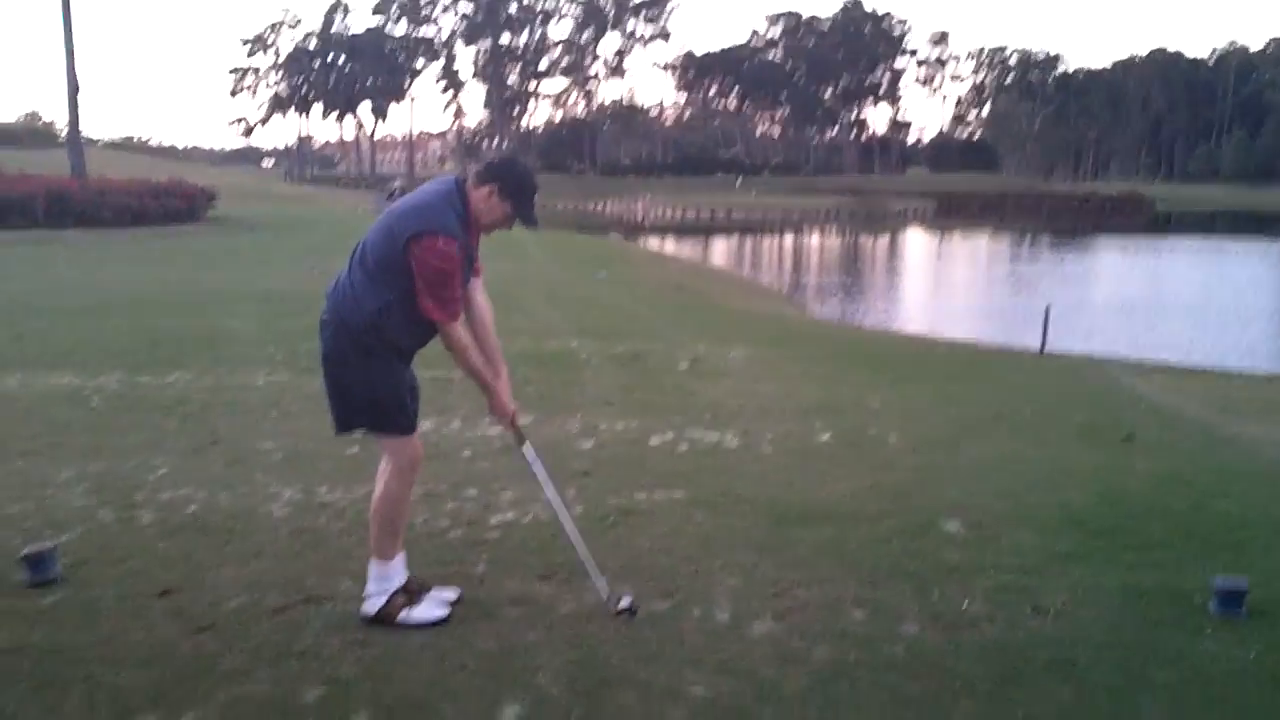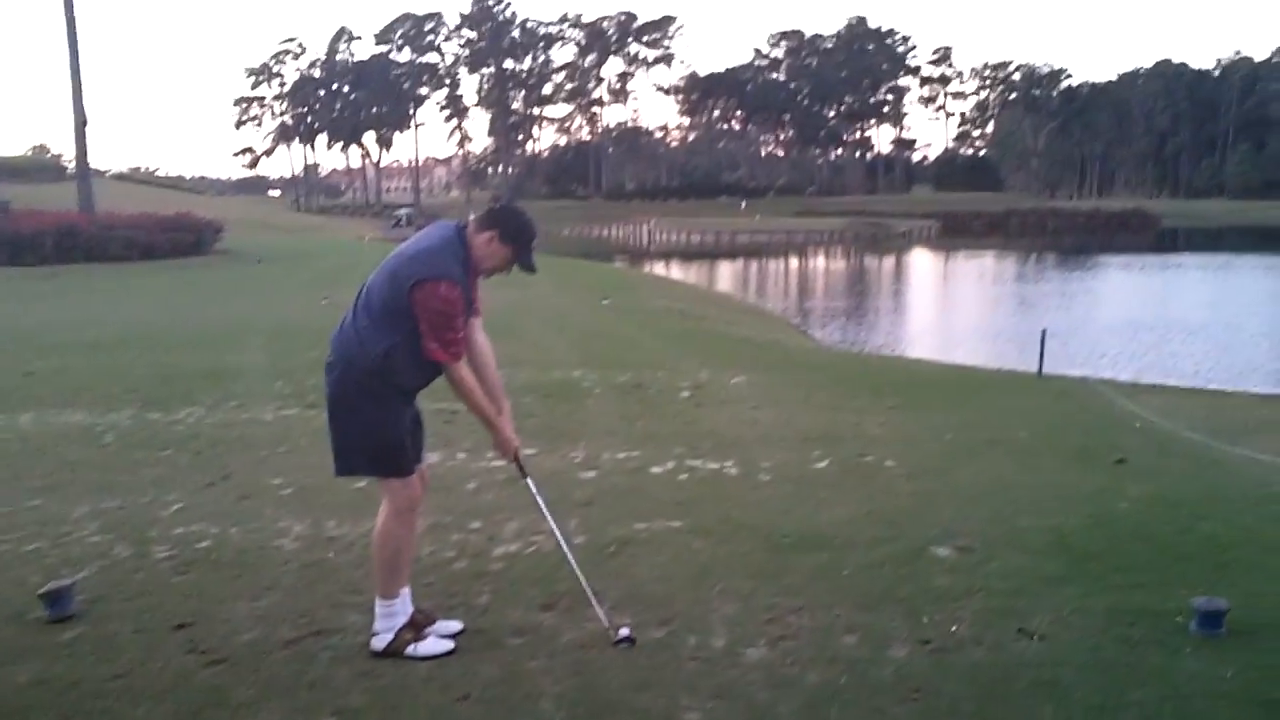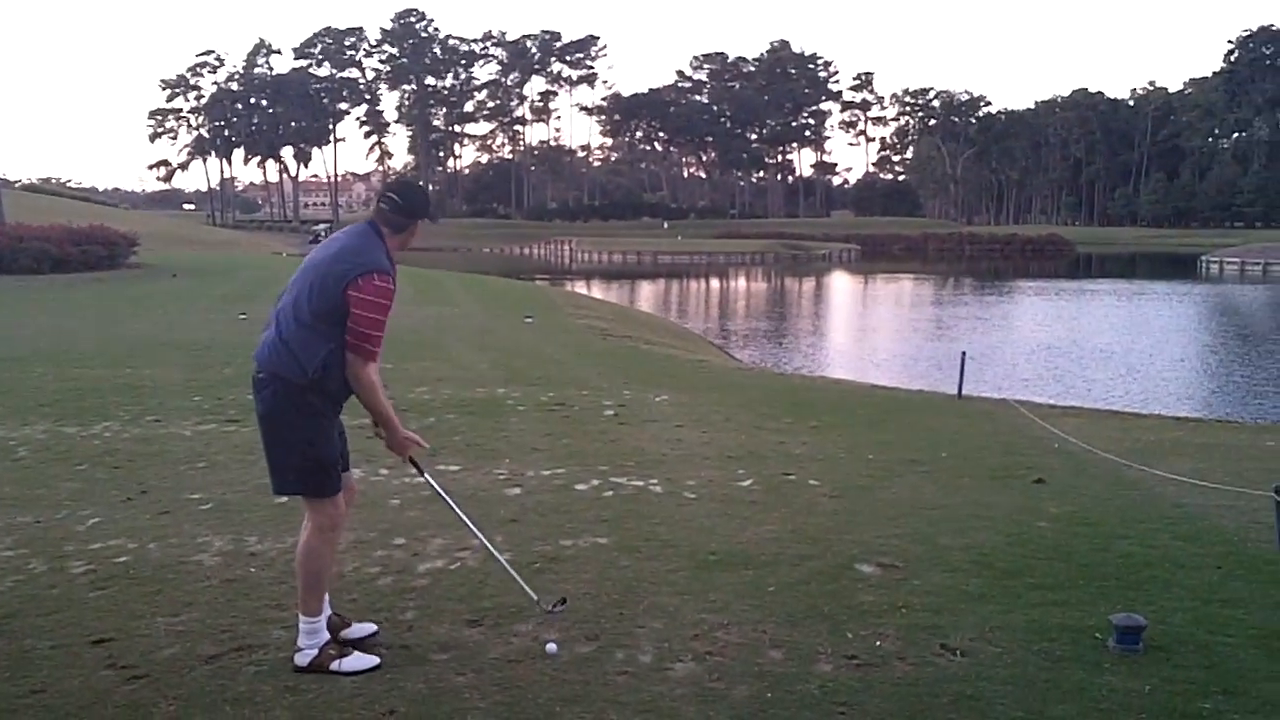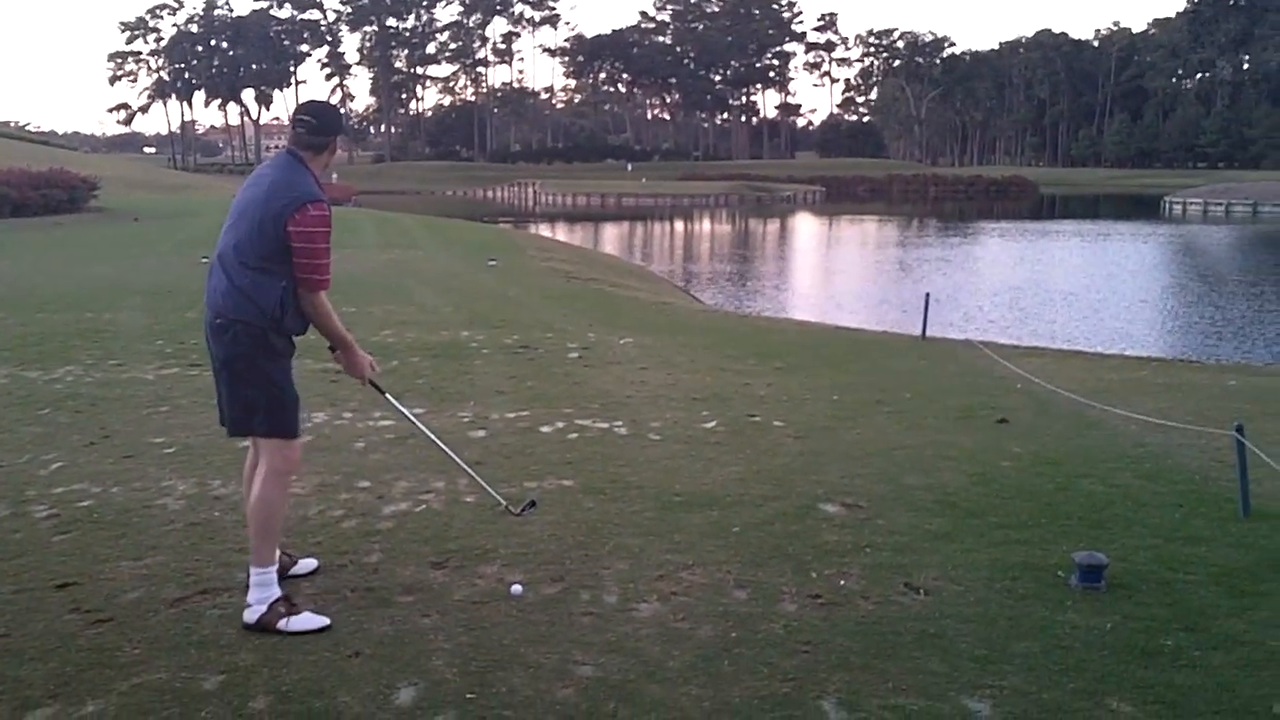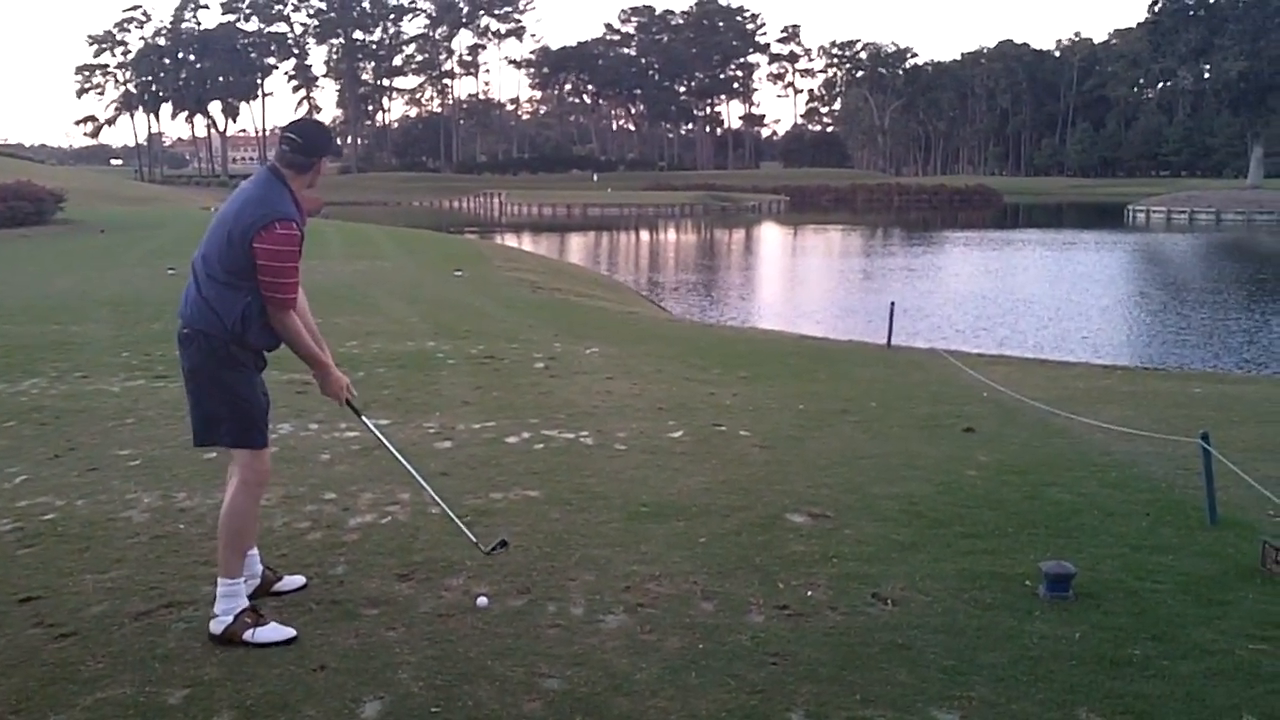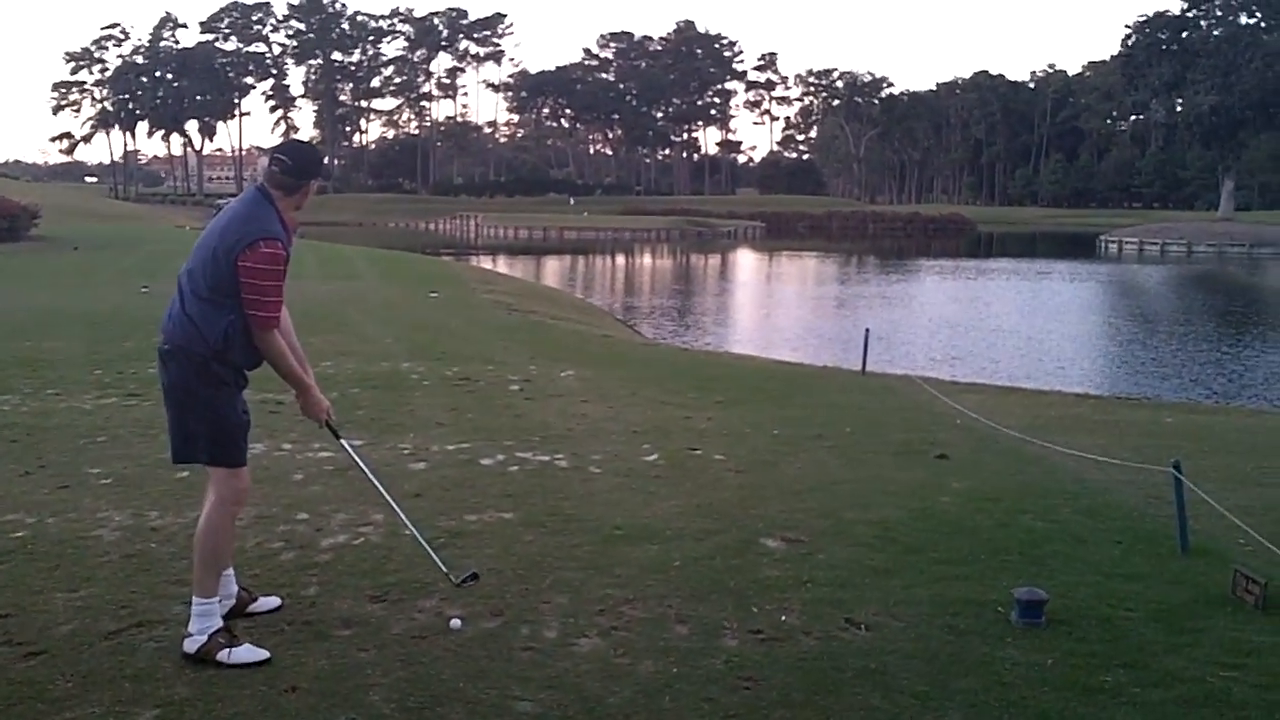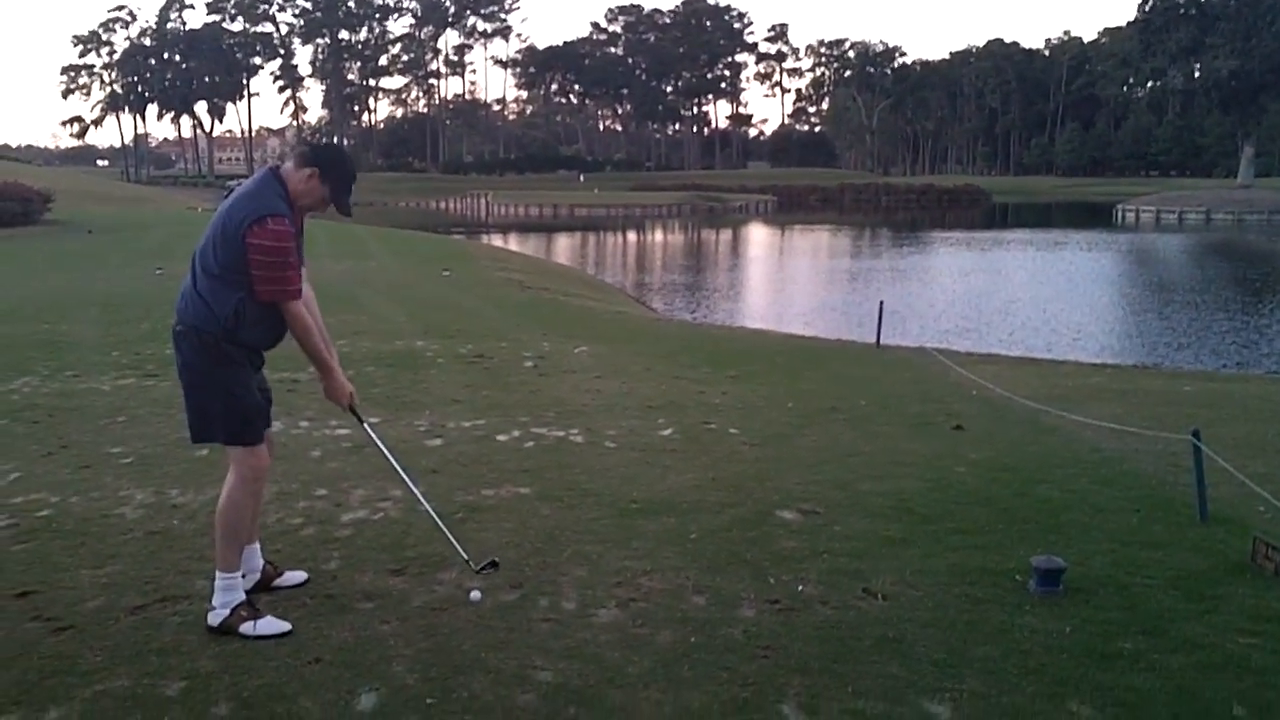
dt=0.7s
person 1, frame 1
left shoulder: (458, 206)
right shoulder: (437, 230)
left elbow: (474, 293)
right elbow: (448, 327)
left wrist: (500, 372)
right wrist: (492, 391)
left hip: (381, 336)
right hip: (360, 339)
left knee: (404, 451)
right knee: (403, 454)
left ankle: (395, 576)
right ankle: (380, 593)
person 1, frame 2
left shoulder: (456, 246)
right shoulder: (440, 275)
left elbow: (474, 333)
right elbow: (455, 366)
left wrist: (504, 408)
right wrist: (496, 428)
left hip: (386, 376)
right hip: (364, 381)
left knee: (411, 487)
right knee: (402, 493)
left ankle: (402, 609)
right ankle: (387, 628)
person 1, frame 3
left shoulder: (348, 242)
right shoulder: (374, 273)
right elbow: (359, 366)
left wrist: (385, 416)
right wrist: (392, 427)
left hip: (290, 382)
right hip: (296, 393)
left knee: (338, 493)
right knee: (326, 511)
left ankle: (320, 616)
right ankle: (312, 644)
person 1, frame 4
left shoulder: (269, 175)
right shoulder: (308, 202)
right elbow: (310, 295)
left wrist: (338, 341)
right wrist: (349, 350)
left hip: (232, 321)
right hip: (254, 333)
left knee: (264, 442)
right knee: (281, 458)
left ankle: (266, 557)
right ankle: (263, 599)
person 1, frame 5
left shoulder: (262, 190)
right shoulder: (278, 219)
left elbow: (289, 291)
right elbow: (281, 313)
left wrist: (324, 352)
right wrist: (323, 371)
left hip: (221, 339)
right hip: (220, 347)
left knee: (253, 454)
right knee: (251, 467)
left ankle: (249, 571)
right ankle: (229, 609)
person 1, frame 6
left shoulder: (251, 211)
right shoulder: (264, 239)
left elbow: (274, 311)
right elbow: (264, 332)
left wrist: (307, 374)
right wrist: (305, 391)
left hip: (205, 358)
right hip: (200, 364)
left knee: (228, 478)
right knee: (230, 486)
left ankle: (224, 593)
right ankle: (203, 628)
person 1, frame 7
left shoulder: (278, 200)
right shoulder: (270, 219)
left elbow: (300, 290)
right elbow: (291, 308)
left wrist: (331, 358)
right wrist: (330, 374)
left hip: (230, 341)
right hip: (212, 345)
left knee: (259, 449)
right knee: (248, 463)
left ankle: (249, 566)
right ankle: (226, 602)
